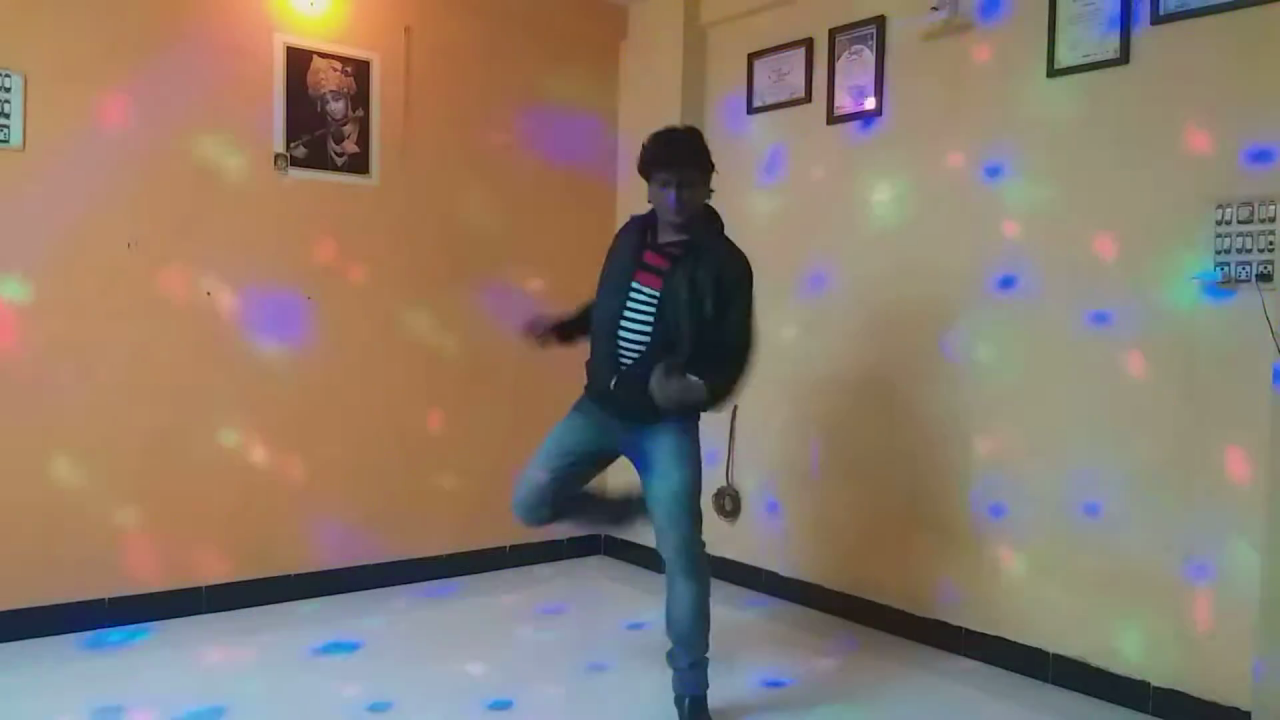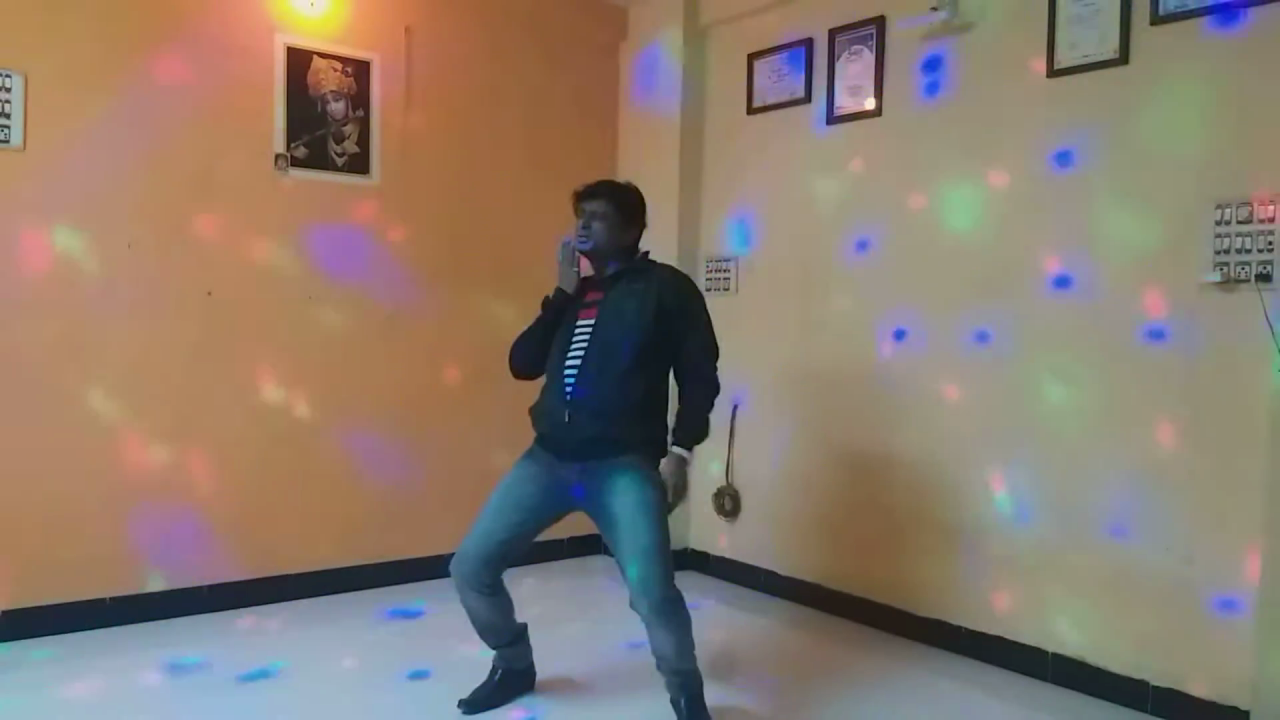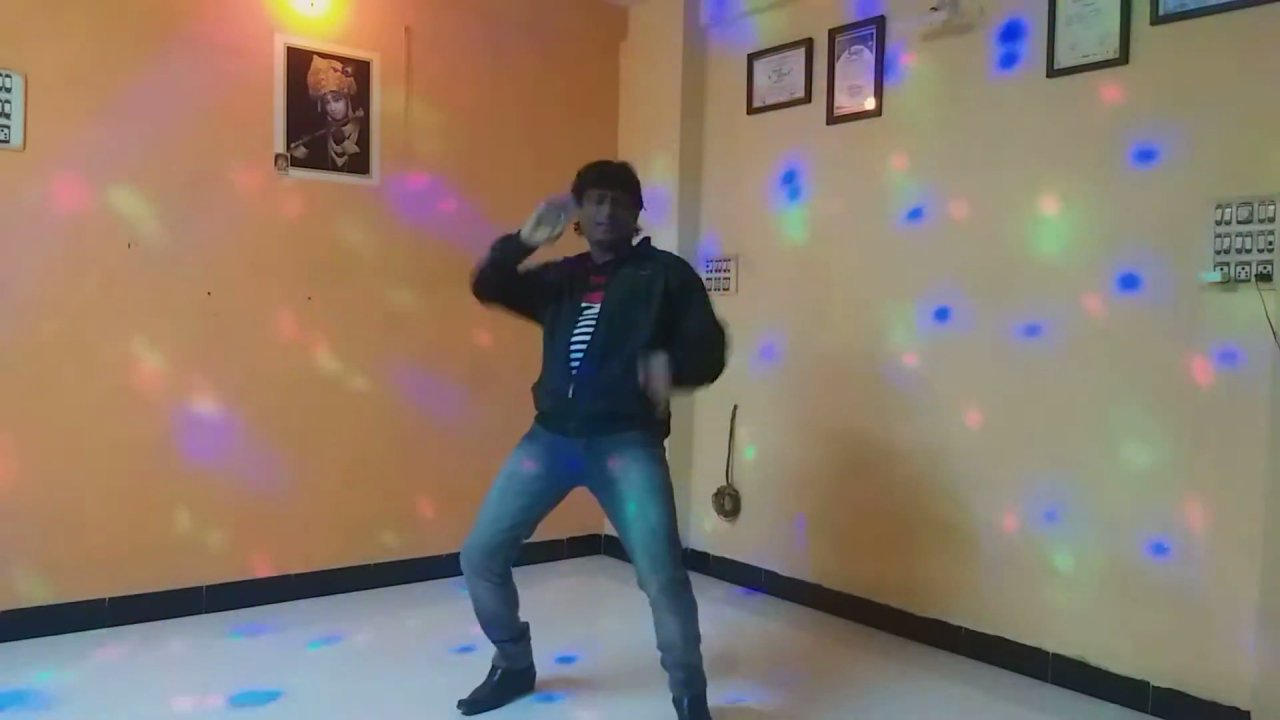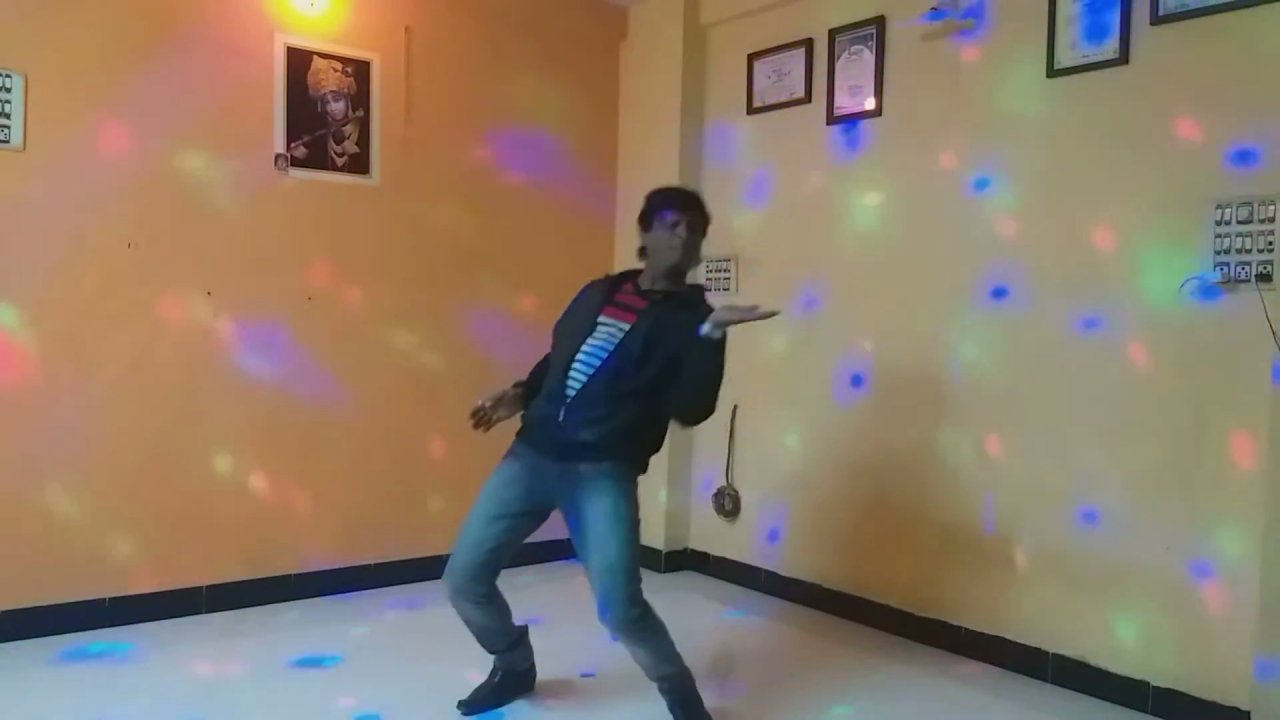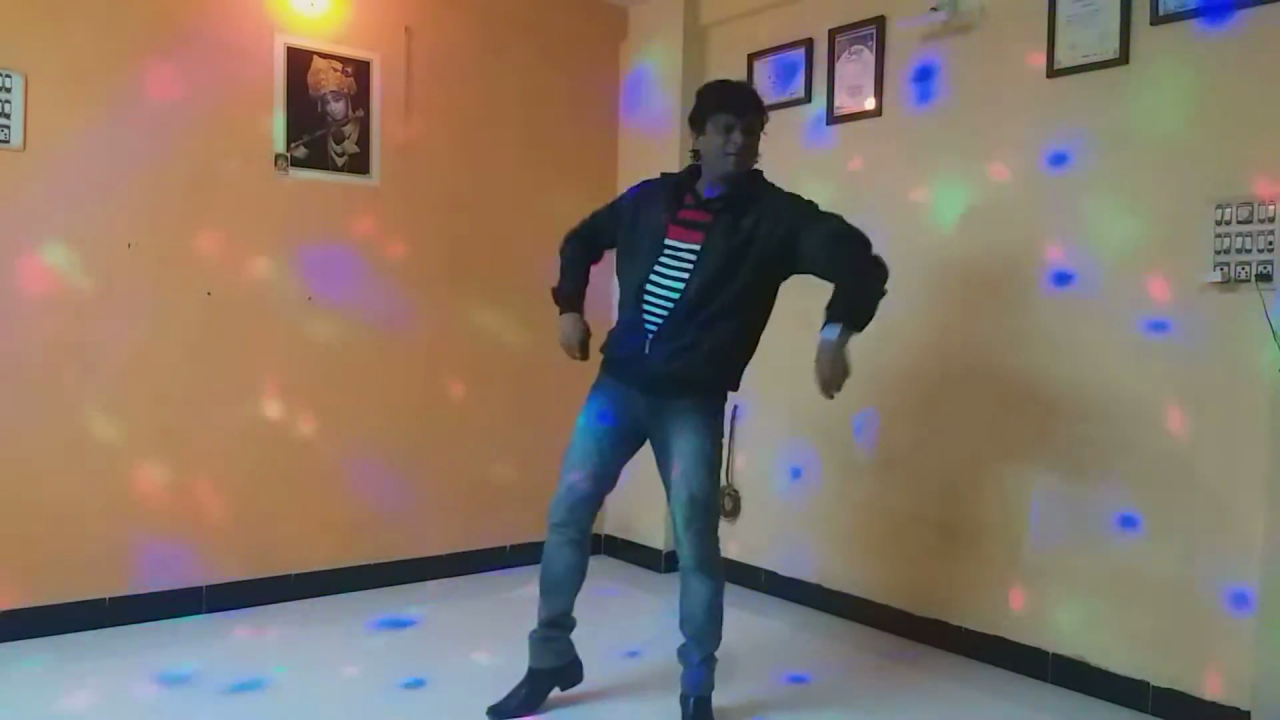
dt=0.7s
person 1, frame 1
left shoulder: (724, 264)
right shoulder: (632, 235)
left elbow: (729, 360)
left wrist: (696, 386)
right wrist: (560, 328)
left hip: (667, 421)
right hip: (599, 406)
left knee: (681, 551)
right knee: (532, 504)
right ankle: (631, 507)
person 1, frame 2
left shoulder: (666, 289)
right shoulder: (574, 297)
left elbow: (700, 377)
right elbow: (522, 363)
left wrist: (678, 450)
right wrist: (563, 296)
left hip: (622, 466)
right hip: (548, 458)
left knee: (652, 593)
right knee: (470, 567)
right ankle: (514, 665)
person 1, frame 3
left shoulder: (666, 274)
right shoulder: (563, 275)
left elbow: (709, 349)
right elbow: (489, 286)
left wrist: (671, 364)
right wrist: (526, 239)
left hip: (627, 442)
right hip: (550, 437)
left knee: (662, 573)
right knee: (481, 556)
right ankle: (513, 664)
person 1, frame 4
left shoulder: (692, 320)
right shoulder: (597, 293)
left elbow: (688, 408)
left wrist: (712, 336)
right wrist: (517, 395)
left hip: (603, 471)
right hip: (530, 454)
left knee: (617, 607)
right knee: (463, 578)
right ankle: (514, 665)
person 1, frame 5
left shoulder: (775, 214)
right shoulder: (652, 198)
left elbow: (861, 264)
right elbow: (581, 240)
left wrist: (835, 333)
right wrist: (570, 308)
left hip: (693, 401)
right hip: (618, 384)
left knee: (695, 543)
right knee: (567, 516)
right ankle: (551, 659)
